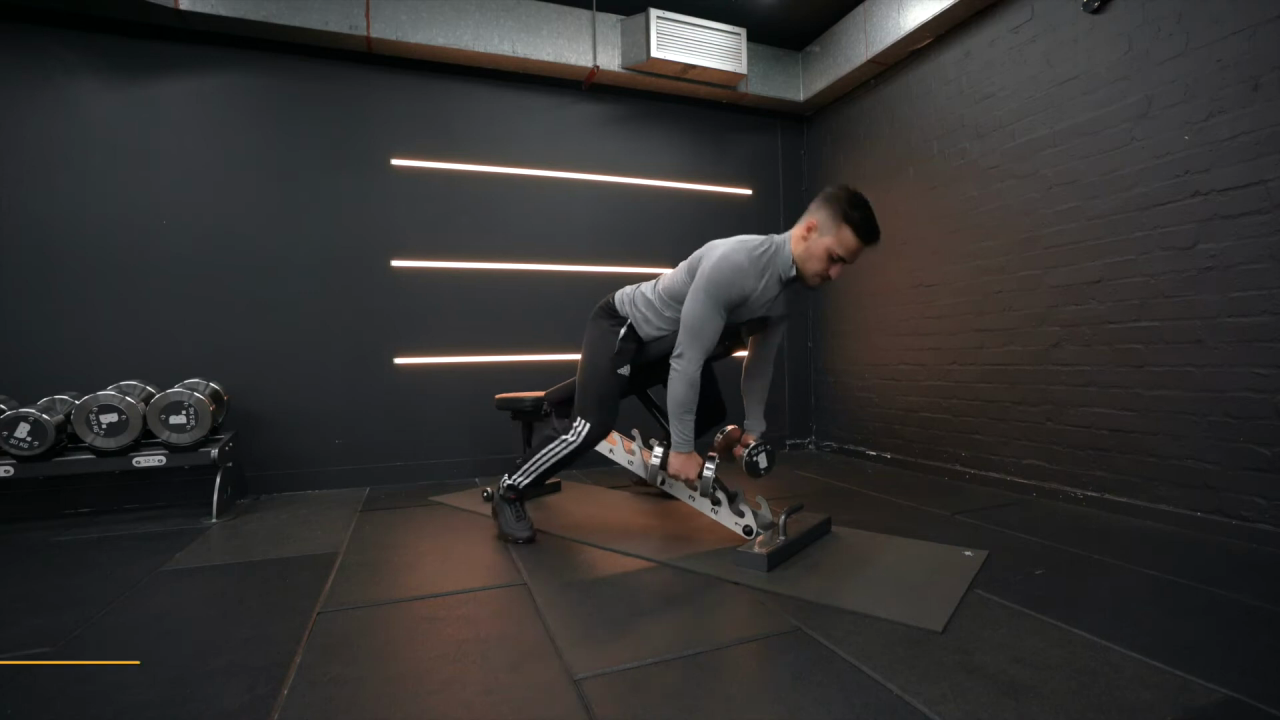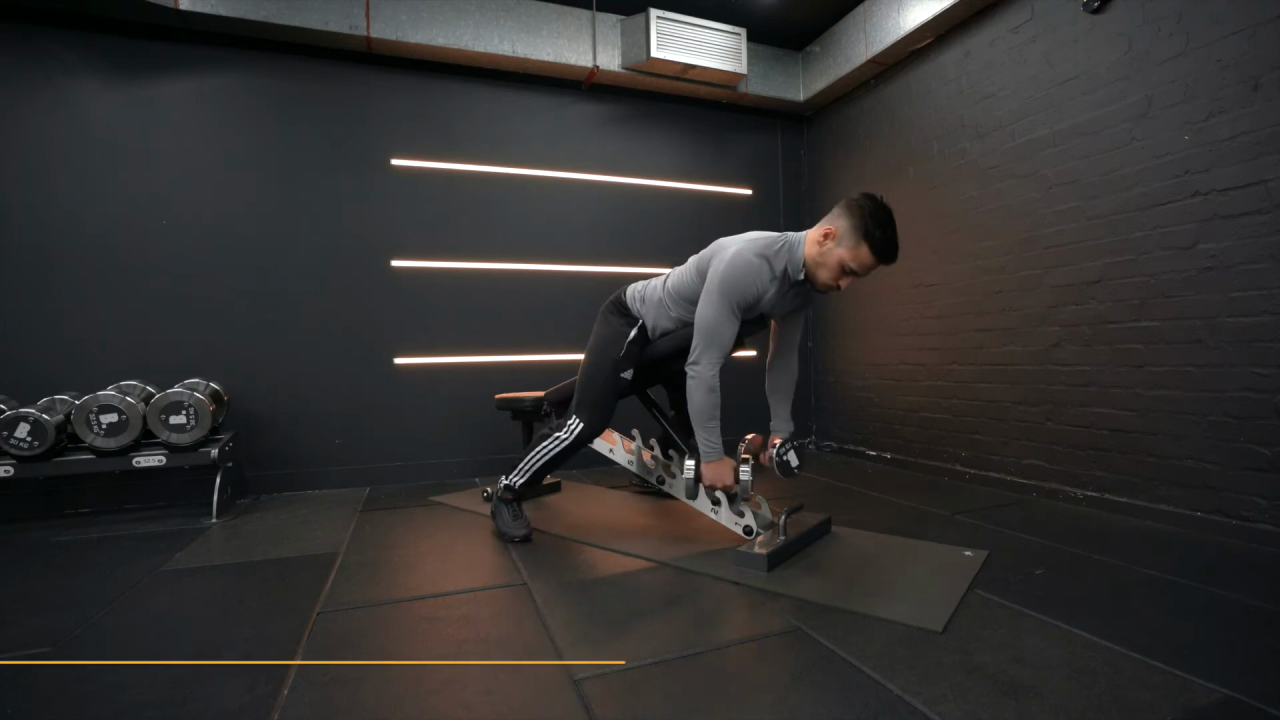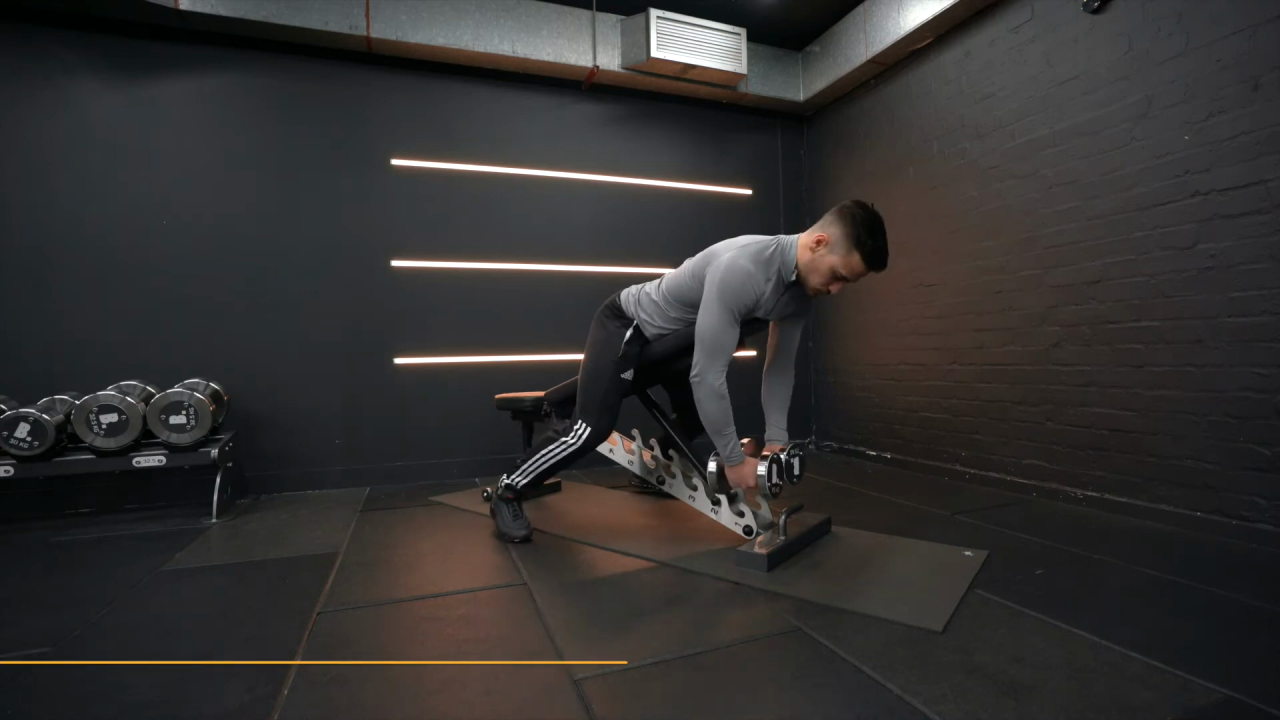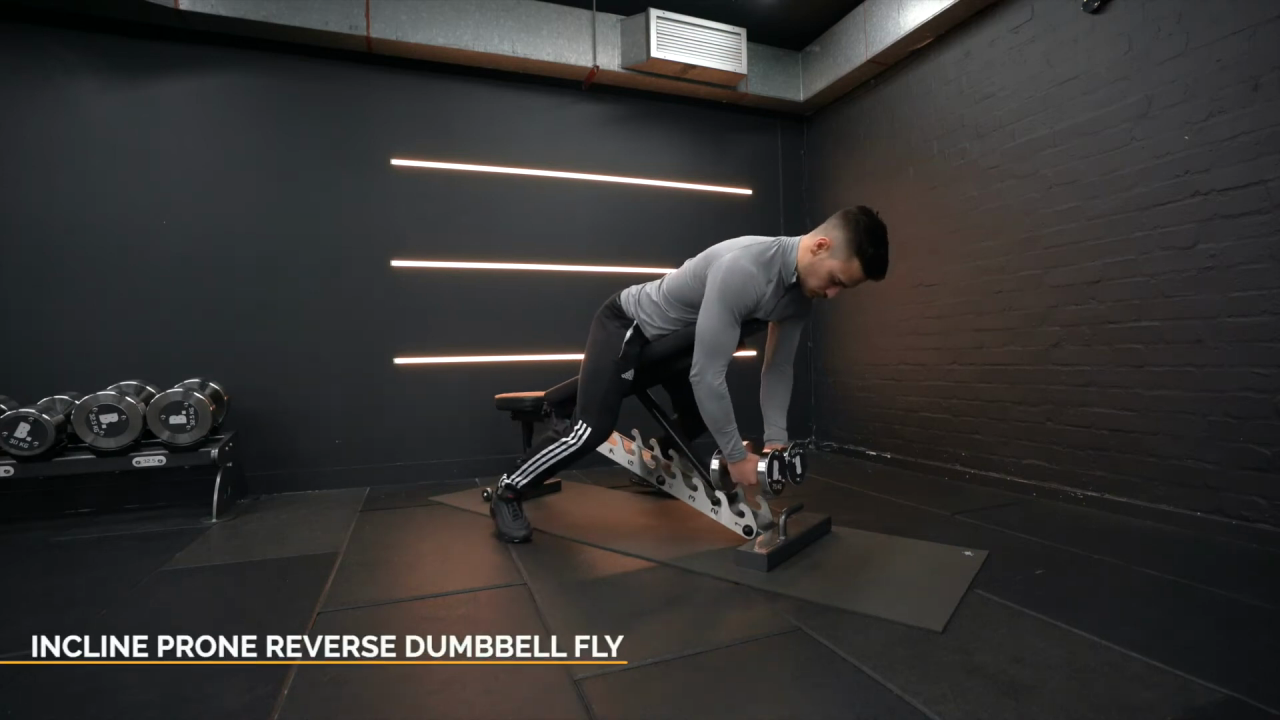
dt=0.7s
person 1, frame 1
left shoulder: (789, 285)
right shoulder: (733, 265)
left elbow: (760, 355)
right elbow: (687, 361)
left wrist: (754, 429)
right wrist: (681, 449)
left hip: (668, 336)
right hip: (623, 324)
left knee: (707, 412)
right knee: (593, 425)
right ankle: (510, 492)
person 1, frame 2
left shoulder: (804, 282)
right shoulder: (745, 263)
left elbow: (784, 357)
right elbow: (703, 366)
left wrist: (780, 429)
right wrist: (712, 457)
left hip: (675, 332)
right hip: (632, 320)
left knee: (697, 416)
right knee: (588, 422)
right ankle: (509, 492)
person 1, frame 3
left shoulder: (800, 289)
right shoulder: (741, 269)
left elbow: (780, 365)
right elbow: (707, 374)
left wrist: (776, 439)
right wrist: (734, 460)
left hip: (671, 334)
right hip: (627, 323)
left knee: (699, 415)
right knee: (592, 428)
right ankle: (507, 493)
person 1, frame 4
left shoulder: (800, 290)
right shoulder: (742, 269)
left elbow: (778, 366)
right elbow: (707, 374)
left wrist: (776, 438)
right wrist: (736, 457)
left hip: (672, 334)
right hip: (628, 324)
left knee: (701, 413)
right knee: (592, 429)
right ankle: (508, 493)
